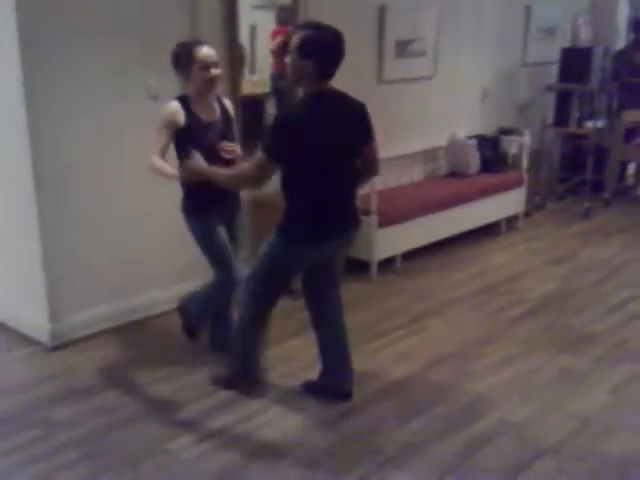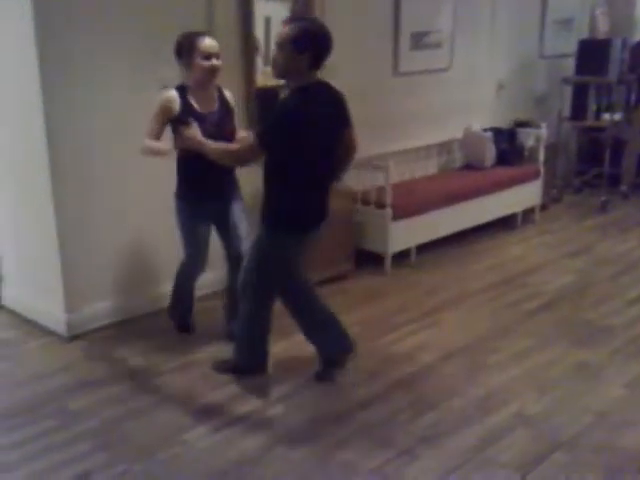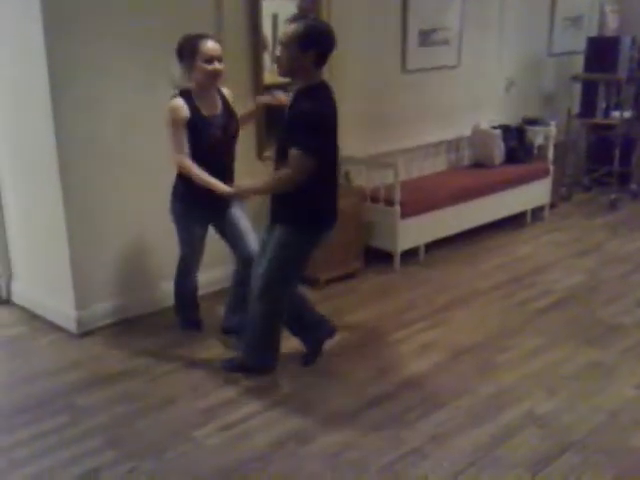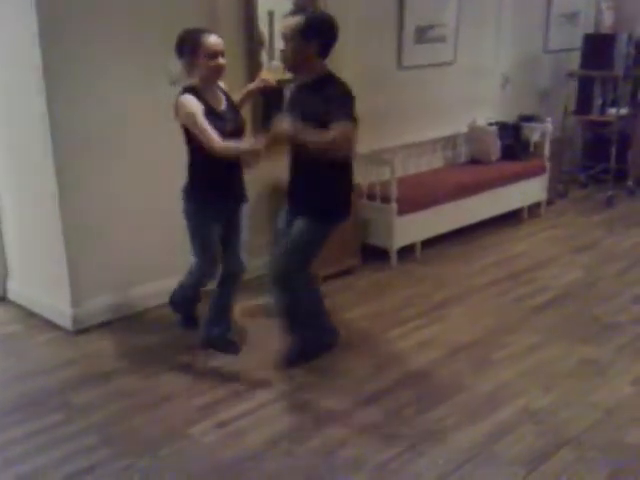
dt=0.5s
person 1, frame 1
left shoulder: (294, 118)
right shoulder: (354, 109)
left elbow: (254, 177)
right elbow: (370, 167)
left wrist: (207, 172)
left hip: (303, 230)
right hip: (343, 225)
left knee: (257, 293)
right knee: (325, 299)
left ankle: (243, 373)
right ankle: (338, 380)
person 1, frame 2
left shoulder: (292, 110)
right shoulder: (331, 98)
left elbow: (241, 155)
right elbow: (348, 150)
left wrist: (197, 142)
left hip: (286, 217)
right hip: (310, 211)
left knee: (255, 287)
right knee: (289, 281)
left ankle: (249, 359)
right ankle: (334, 346)
person 1, frame 3
left shoulder: (310, 109)
right shoulder: (311, 97)
left elbow: (295, 174)
left wrist: (249, 189)
left hip: (304, 216)
right hip: (292, 212)
left knee: (268, 287)
right knee: (271, 280)
left ankle: (257, 358)
right ankle: (315, 331)
person 1, frame 4
left shoulder: (334, 93)
right shoulder: (297, 91)
left elbow: (341, 145)
left wrist: (296, 131)
left hip: (325, 204)
right hip: (298, 198)
left knee: (283, 270)
right knee: (290, 270)
left ankle: (316, 334)
right ankle: (317, 337)
person 2, frame 1
left shoulder: (226, 105)
right shoulder: (175, 111)
right elbow: (155, 159)
left wrist: (237, 154)
right wrist: (178, 175)
left hip: (229, 202)
right hip: (201, 208)
left knee: (224, 273)
right knee: (230, 276)
left ankle: (221, 336)
right ankle: (191, 312)
person 2, frame 2
left shoulder: (226, 97)
right shoulder: (172, 99)
right elbow: (147, 144)
right wrist: (173, 147)
left hip: (228, 193)
right hip: (193, 198)
left knee: (241, 258)
right knee: (196, 263)
left ankle: (236, 324)
right ankle: (180, 315)
person 2, frame 3
left shoulder: (225, 95)
right shoulder: (179, 106)
right elbow: (182, 160)
left wrist: (257, 108)
right wrist: (218, 186)
left hip: (226, 197)
right hip: (191, 200)
left knee: (251, 254)
right knee: (191, 261)
left ankle: (235, 320)
right ankle: (187, 313)
person 2, frame 4
left shoulder: (221, 91)
right shoulder: (187, 103)
right elbow: (216, 146)
left wrist: (249, 91)
right wrist: (258, 143)
left hip: (233, 193)
right hip: (203, 198)
left knee: (234, 266)
right knee: (209, 267)
left ankle: (217, 330)
right ankle: (182, 300)
